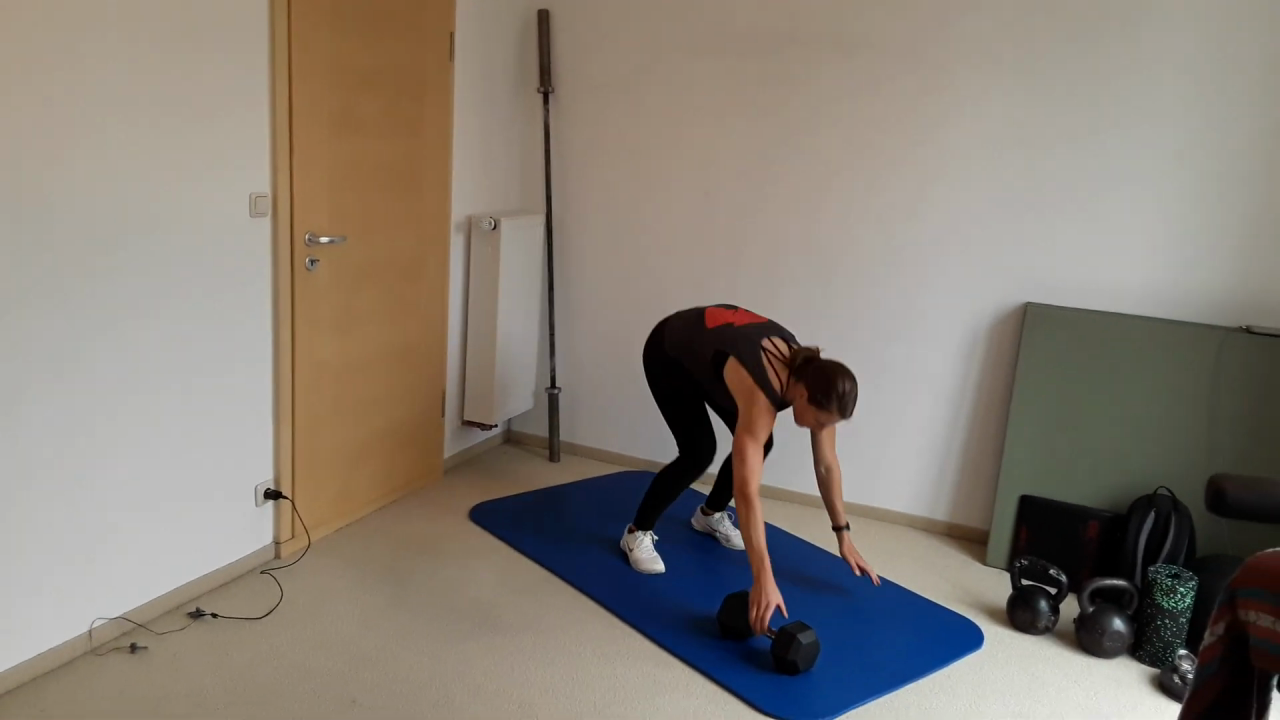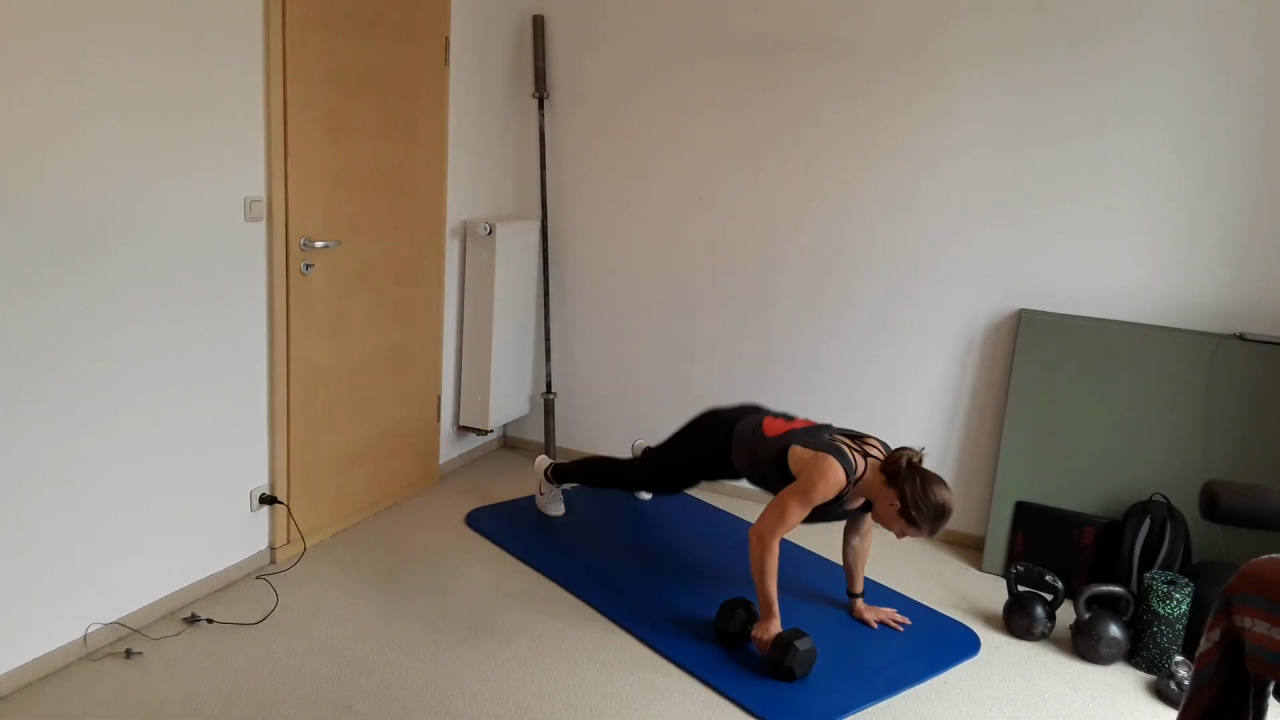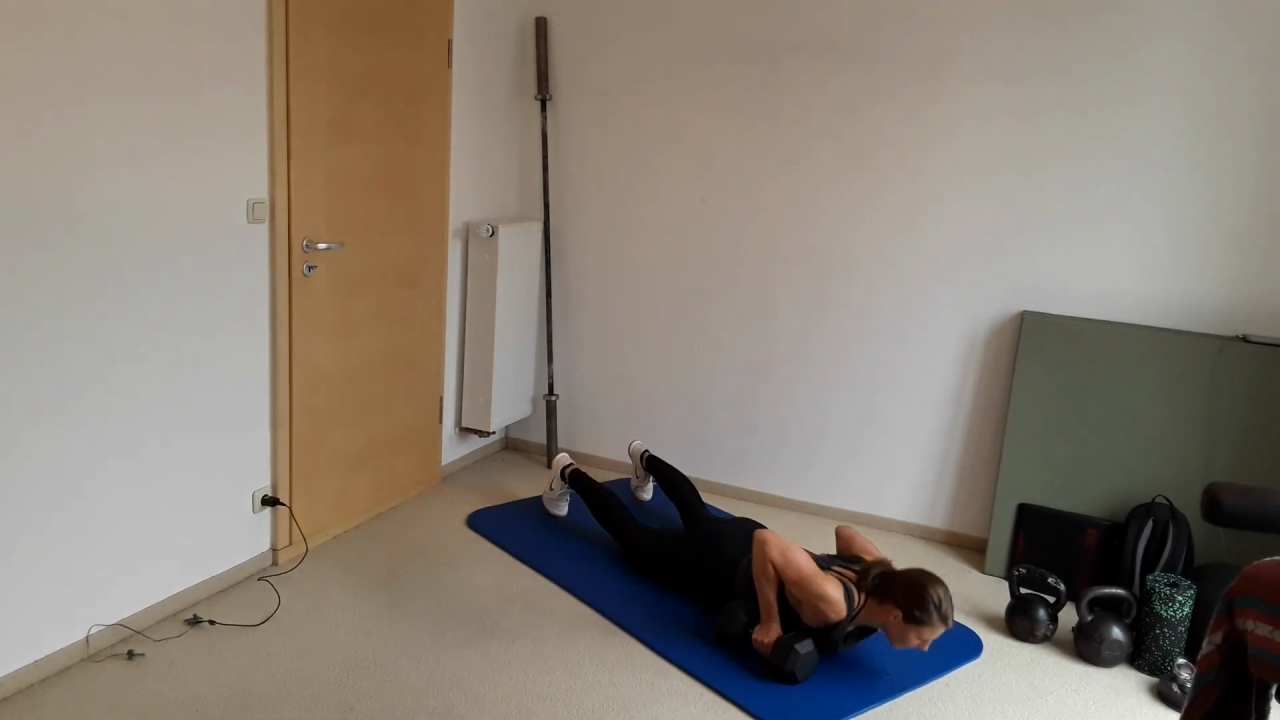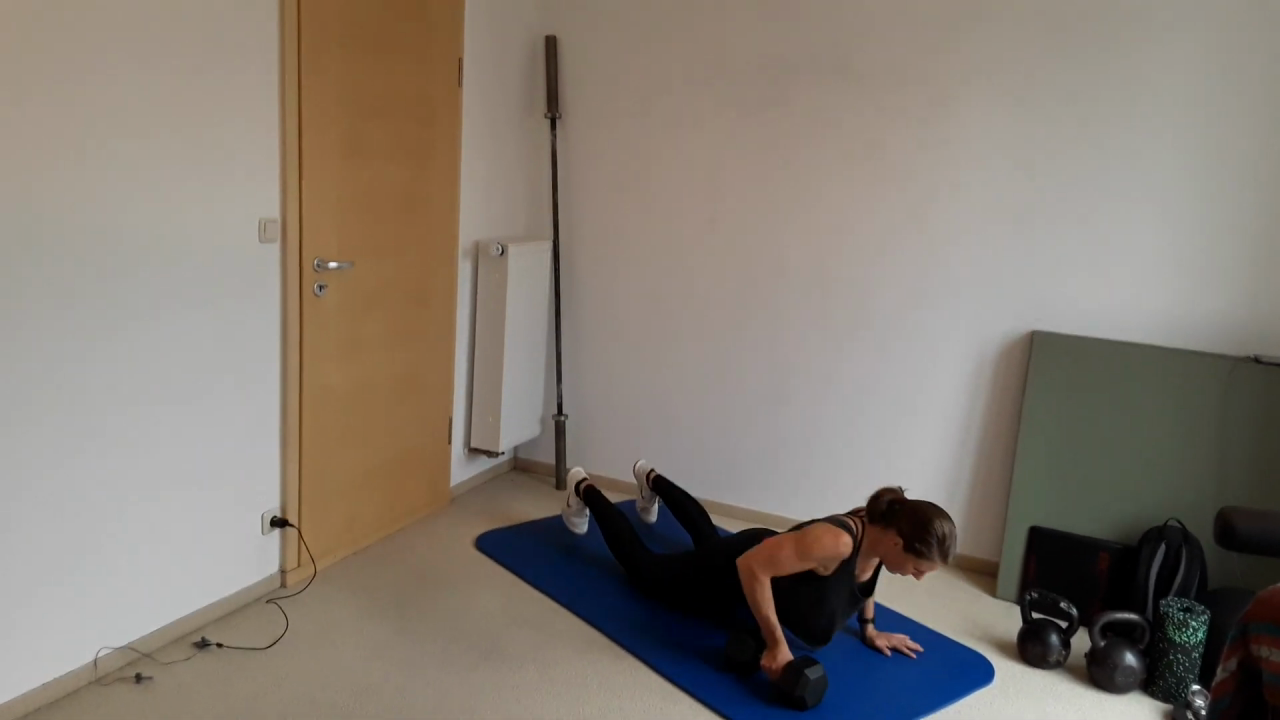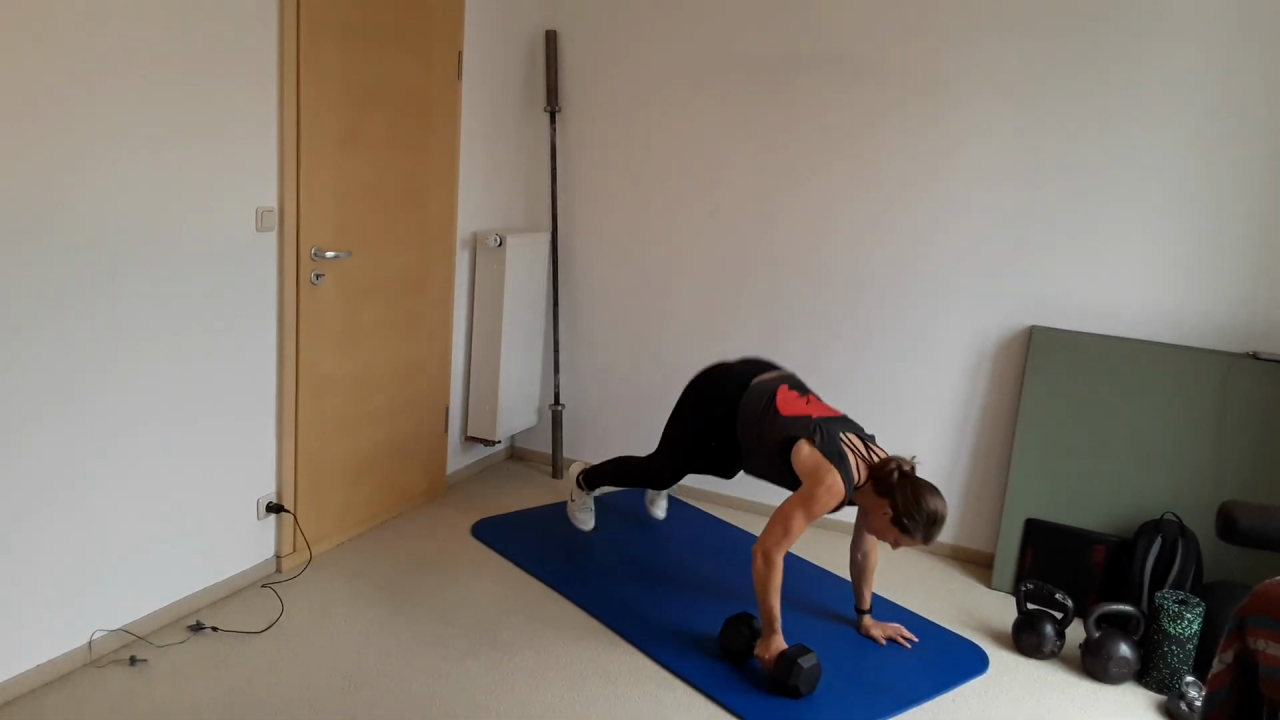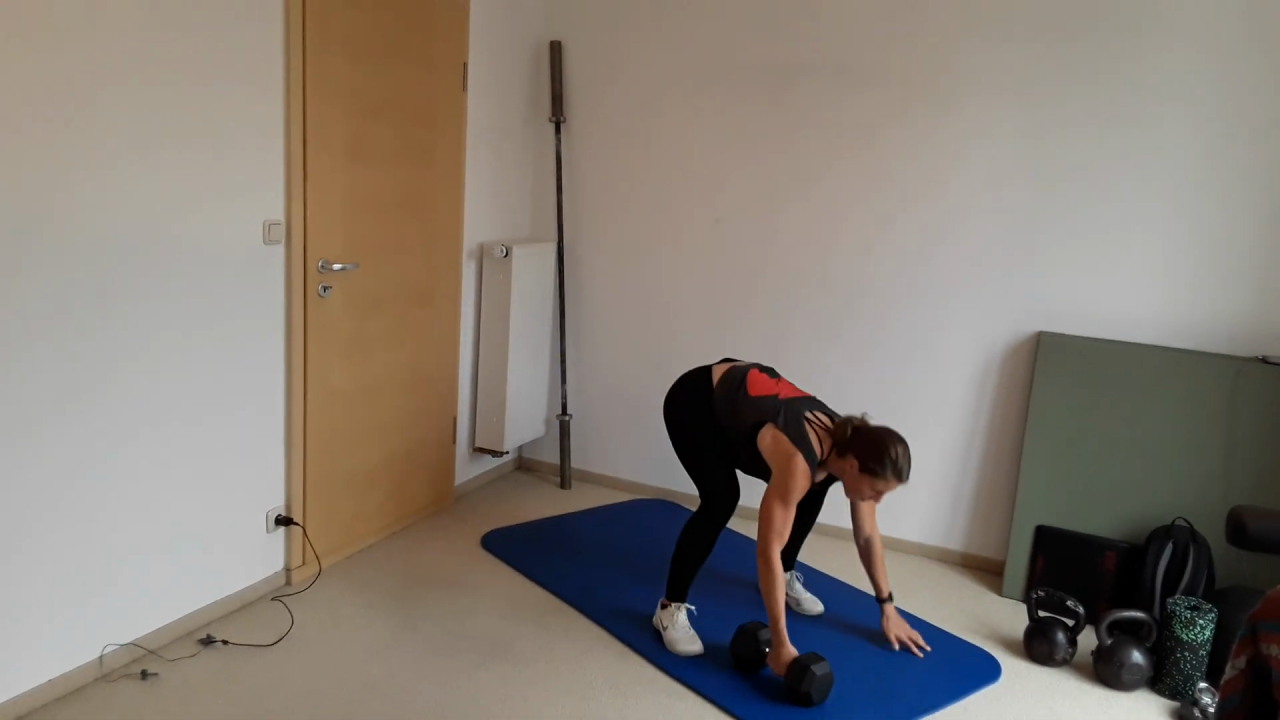
dt=0.4s
person 1, frame 1
left shoulder: (815, 382)
right shoulder: (759, 392)
left elbow: (827, 460)
right elbow: (747, 490)
left wrist: (843, 535)
right wrist: (764, 581)
left hip: (710, 338)
right hip: (669, 351)
left knee: (756, 445)
right knee: (697, 453)
left ankle: (710, 514)
right ankle: (637, 533)
person 1, frame 2
left shoulder: (883, 471)
right shoulder: (833, 476)
left elbow: (857, 532)
right elbow: (763, 538)
left wrist: (857, 599)
right wrist: (769, 617)
left hip: (756, 430)
right hip: (724, 436)
right knee: (637, 479)
left ankle: (646, 457)
right ankle: (551, 473)
person 1, frame 3
left shoulder: (881, 579)
right shoulder: (834, 605)
left elbow: (845, 531)
right elbow: (767, 545)
right wrist: (770, 621)
left hip: (747, 543)
right hip: (721, 569)
left knee: (699, 517)
right knee: (635, 537)
left ankle: (645, 460)
right ankle: (569, 474)
person 1, frame 4
left shoulder: (881, 524)
right shoulder: (835, 542)
right elbow: (749, 567)
left wrist: (869, 627)
right wrist: (775, 645)
left hip: (765, 556)
right hip: (733, 570)
left knee: (706, 536)
right knee: (644, 569)
left ankle: (650, 479)
right ankle: (585, 489)
person 1, frame 5
left shoulder: (883, 477)
right shoulder: (833, 482)
left elbow: (864, 547)
right elbow: (767, 554)
left wrist: (865, 615)
right wrist: (771, 637)
left hip: (766, 383)
right hip: (720, 391)
left knee: (722, 466)
right knee: (663, 467)
left ankle: (656, 484)
right ankle: (584, 480)
person 1, frame 6
left shoulder: (853, 446)
right shoulder: (799, 459)
left elbow: (867, 533)
right elbow: (768, 552)
left wrist: (888, 607)
right wrist: (782, 646)
left hip: (739, 387)
right hip: (694, 397)
left knee: (812, 490)
right knee: (721, 501)
left ankle: (782, 578)
right ankle: (670, 608)
